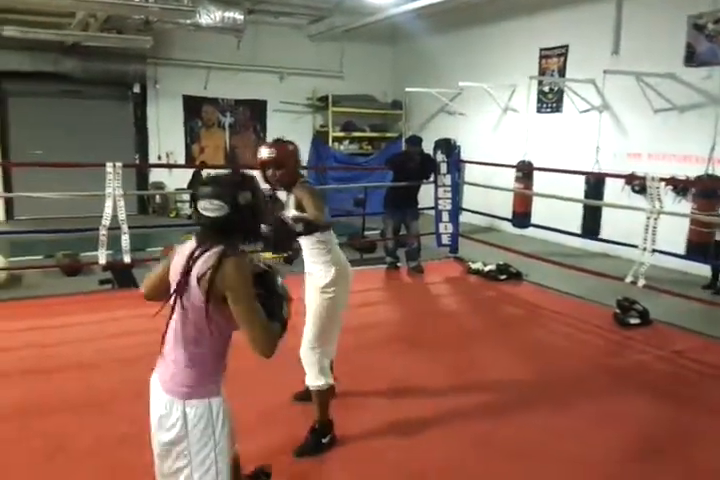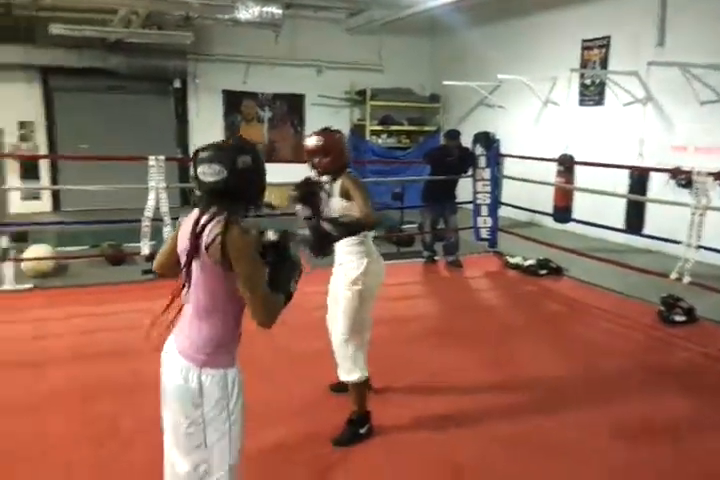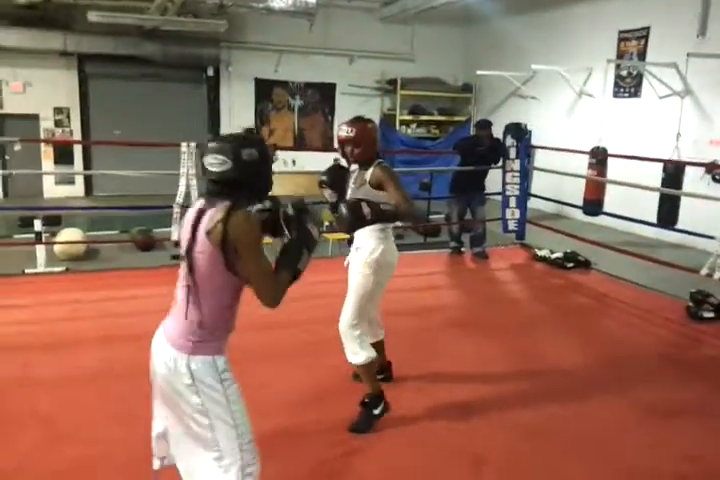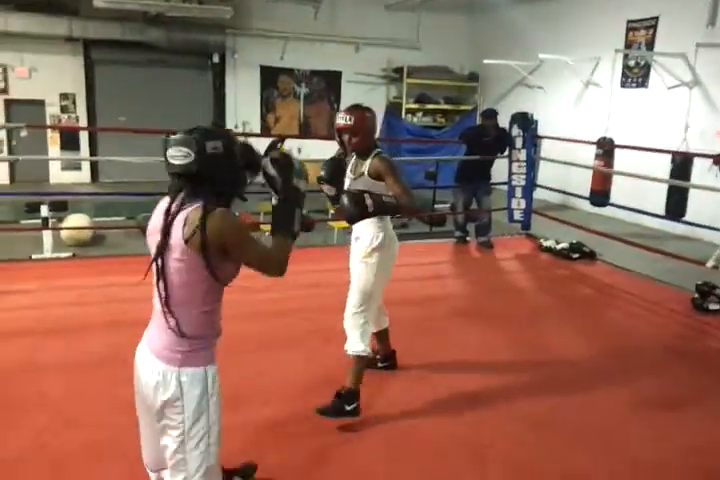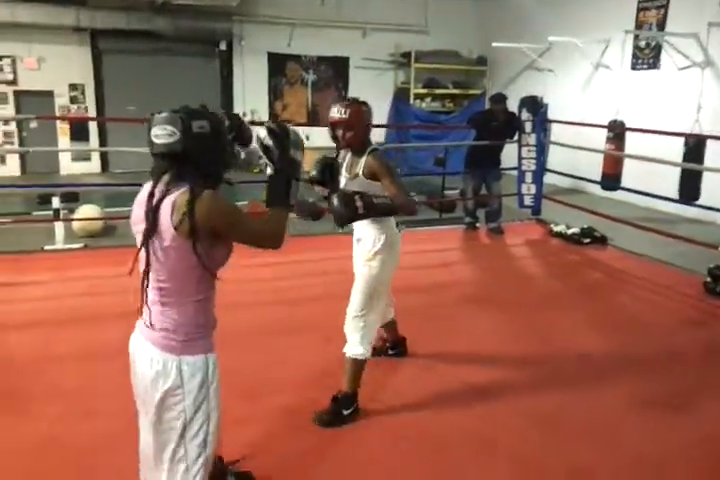
dt=0.2s
person 1, frame 1
left shoulder: (187, 250)
right shoulder: (233, 266)
left elbow: (148, 291)
right elbow: (264, 346)
right wrist: (276, 305)
left hip: (171, 387)
right hip: (191, 402)
left knee: (222, 451)
person 1, frame 2
left shoulder: (194, 220)
right shoulder: (235, 235)
left elbow: (162, 267)
right elbow: (265, 316)
right wrist: (285, 271)
left hip: (179, 356)
right hip: (207, 371)
person 1, frame 3
left shoulder: (201, 209)
right shoulder: (238, 220)
right elbow: (271, 297)
right wrist: (300, 242)
left hip: (169, 346)
right hip: (197, 360)
left knee: (180, 441)
person 1, frame 4
left shoulder: (166, 208)
right shoulder: (216, 220)
right elbow: (275, 265)
right wrist: (288, 198)
left hip: (152, 355)
right hip: (185, 370)
person 1, frame 5
left shoulder: (149, 193)
right shoulder: (206, 205)
right elbow: (271, 237)
left wrist: (225, 142)
right wrist: (283, 169)
left hip: (148, 344)
right hip: (183, 358)
person 2, frame 1
left shoulder: (303, 193)
right shoulder: (290, 194)
left elbow: (320, 223)
right elbow: (292, 232)
left wrist: (294, 225)
left hip: (328, 275)
right hip: (318, 270)
left knee: (312, 348)
right knee: (318, 340)
left ankle: (323, 429)
right ankle: (321, 387)
person 2, frame 2
left shoulder: (349, 182)
right shoulder: (325, 185)
left elbow: (369, 218)
right elbow: (321, 223)
left wrist: (338, 228)
right wrist: (308, 205)
left hip: (359, 266)
right hip: (344, 263)
left knee: (346, 340)
right knee: (338, 328)
left ankle: (361, 419)
right ankle: (356, 379)
person 2, frame 3
left shoulder: (380, 172)
right shoulder: (352, 172)
left elbow: (408, 209)
right elbow: (346, 213)
left wrist: (376, 212)
right wrist: (333, 193)
left hip: (375, 251)
right hip: (361, 249)
left knee: (351, 324)
right knee: (366, 315)
left ankle: (375, 399)
right ankle: (380, 367)
person 2, frame 4
left shoulder: (379, 163)
right shoulder: (348, 160)
left elbow: (410, 203)
right elbow: (344, 207)
left wrist: (378, 204)
right wrist: (332, 186)
left hip: (376, 241)
right hip: (361, 238)
left knee: (356, 313)
right knee: (370, 304)
left ankle: (350, 396)
right ankle: (385, 354)
person 2, frame 5
left shoulder: (374, 161)
right shoulder: (343, 158)
left elbow: (408, 205)
right elbow: (339, 203)
left wrist: (369, 206)
right wrist: (325, 187)
left hip: (379, 241)
right hip: (364, 237)
left knee: (358, 316)
right knee: (377, 298)
left ankle: (347, 399)
right ankle: (395, 341)
person 3, frame 1
left shoulder: (425, 160)
right shoulder: (399, 158)
right elbow: (389, 165)
left hip: (411, 202)
right hip: (394, 201)
left knee: (414, 233)
right knee: (391, 233)
left ankle: (413, 262)
right ankle: (391, 261)
person 3, frame 2
left shoulder: (464, 154)
right shoulder: (437, 152)
right elbow: (428, 159)
left hip: (448, 196)
right hip: (432, 195)
left knee: (452, 227)
right knee: (429, 226)
left ankle: (451, 256)
right ankle: (429, 254)
person 3, frame 3
left shoulder: (494, 144)
right shoulder: (467, 142)
right elbow: (457, 149)
left hip: (477, 187)
right hip: (460, 186)
left knee: (479, 218)
right knee: (456, 217)
left ankle: (478, 248)
right ankle: (455, 245)
person 3, frame 4
left shoulder: (500, 134)
right shoulder: (473, 132)
right elbow: (464, 138)
left hip: (483, 177)
right hip: (466, 175)
left knee: (485, 208)
right knee: (461, 207)
left ankle: (483, 237)
right ankle: (461, 234)
person 3, frame 5
left shoulder: (510, 118)
right shoulder: (482, 116)
right elbow: (472, 124)
left hip: (493, 162)
right hip: (475, 160)
left knee: (495, 193)
right knee: (471, 193)
left ankle: (493, 223)
right ankle: (470, 221)
